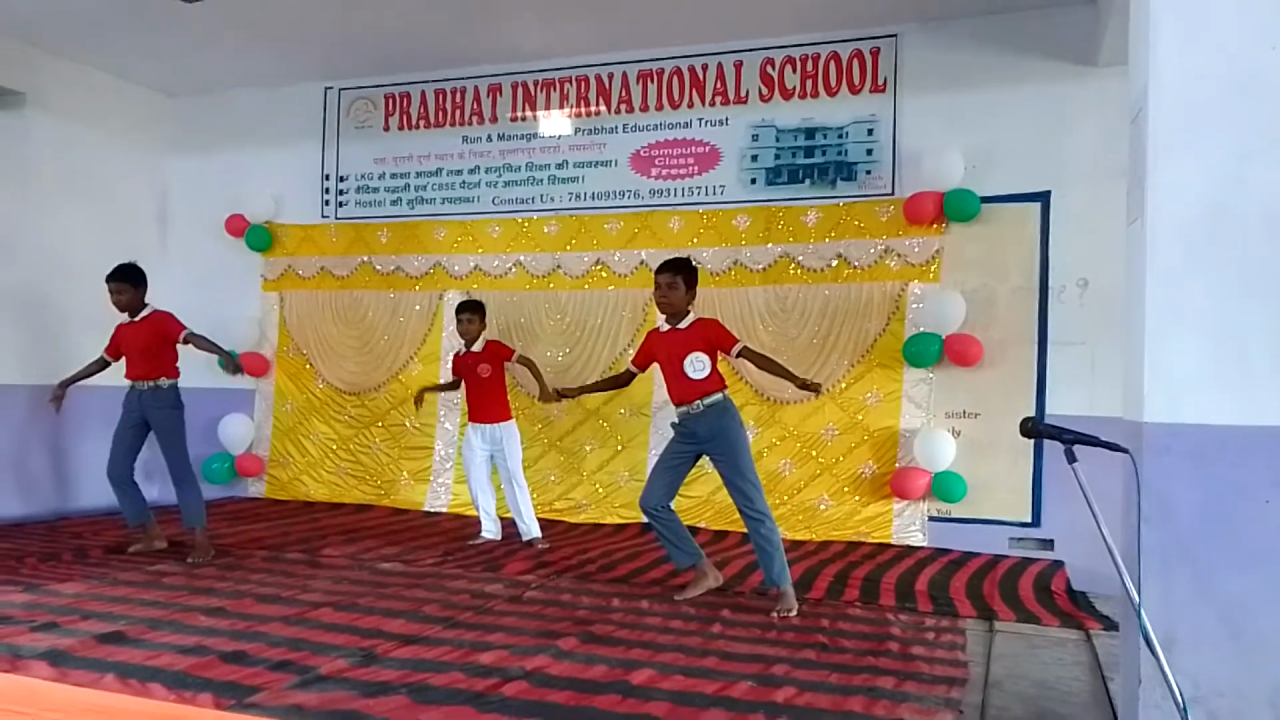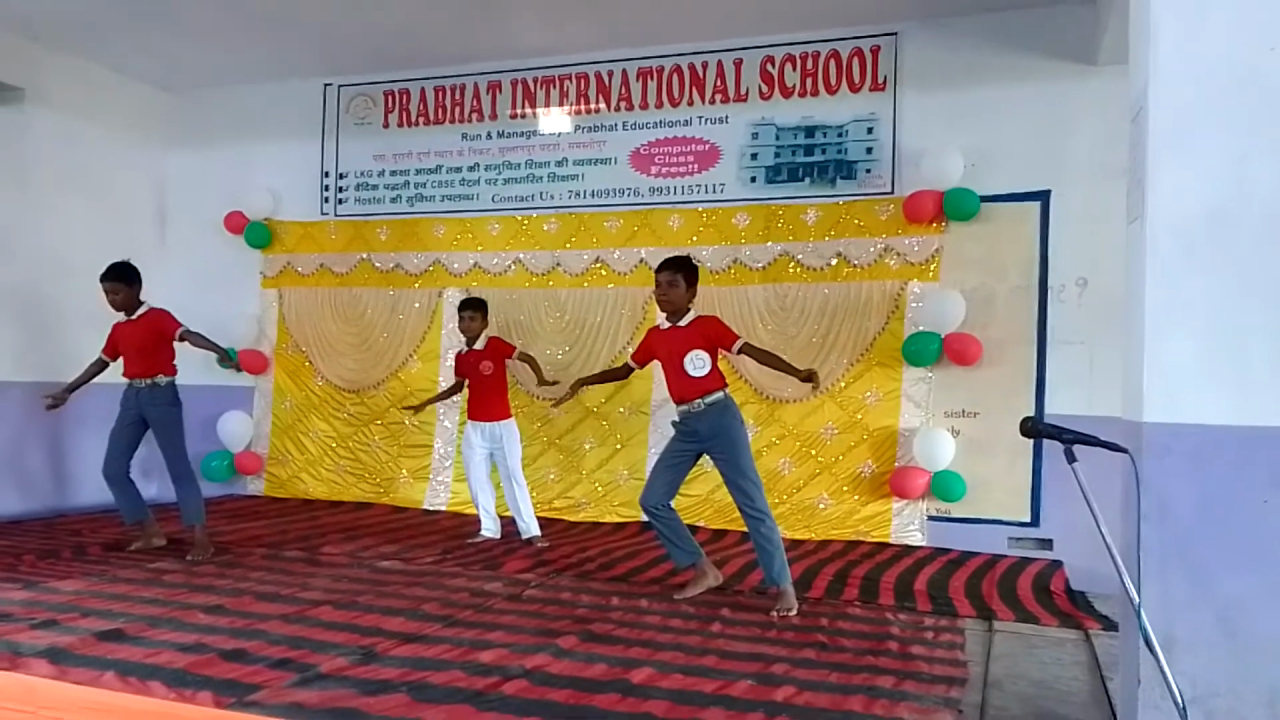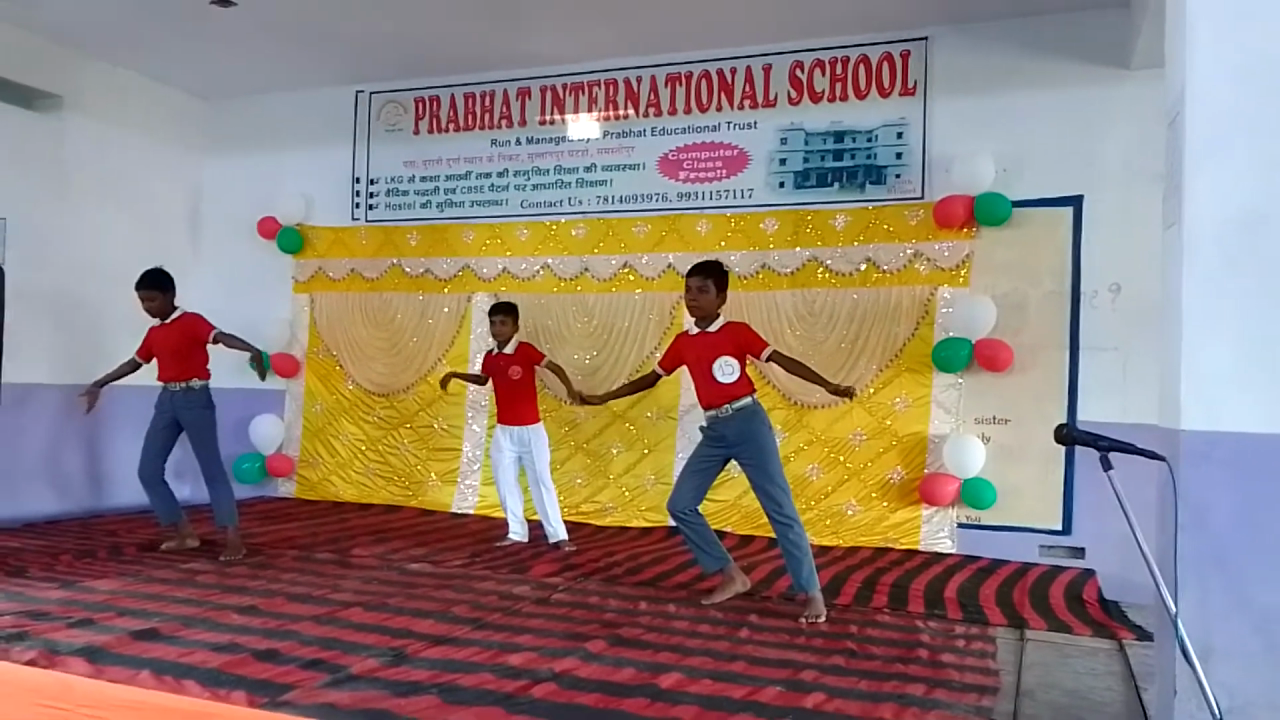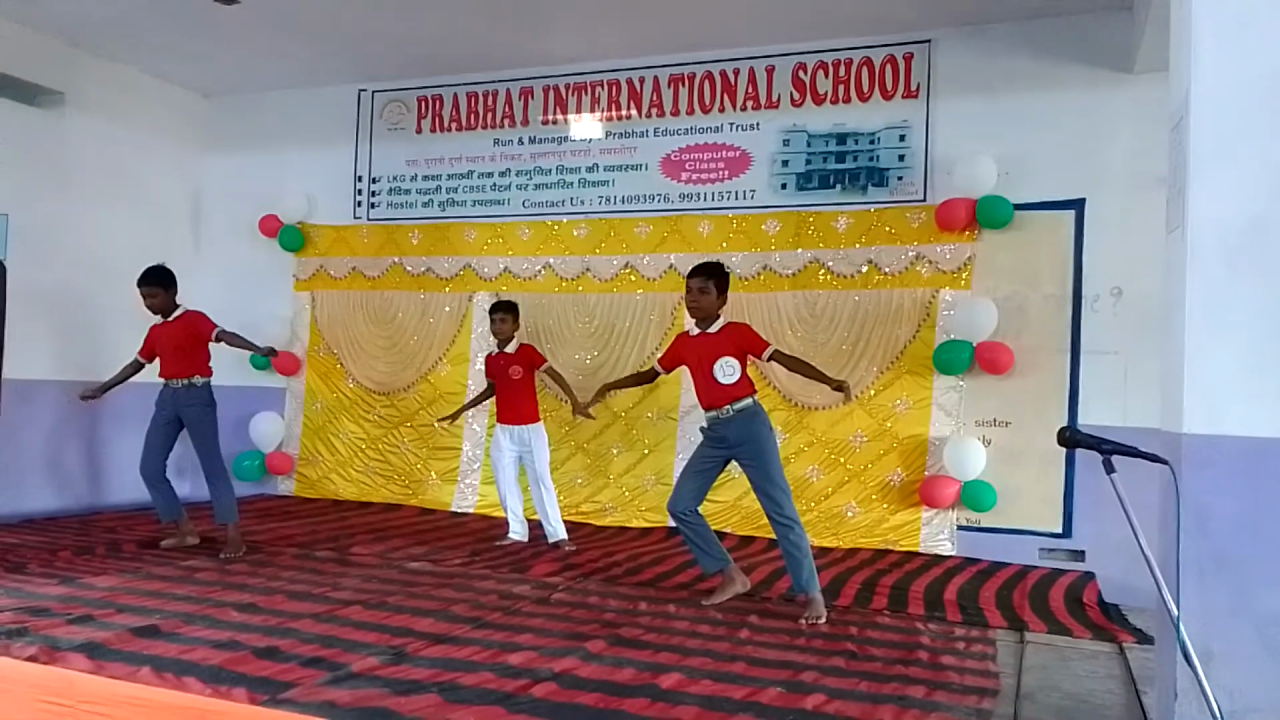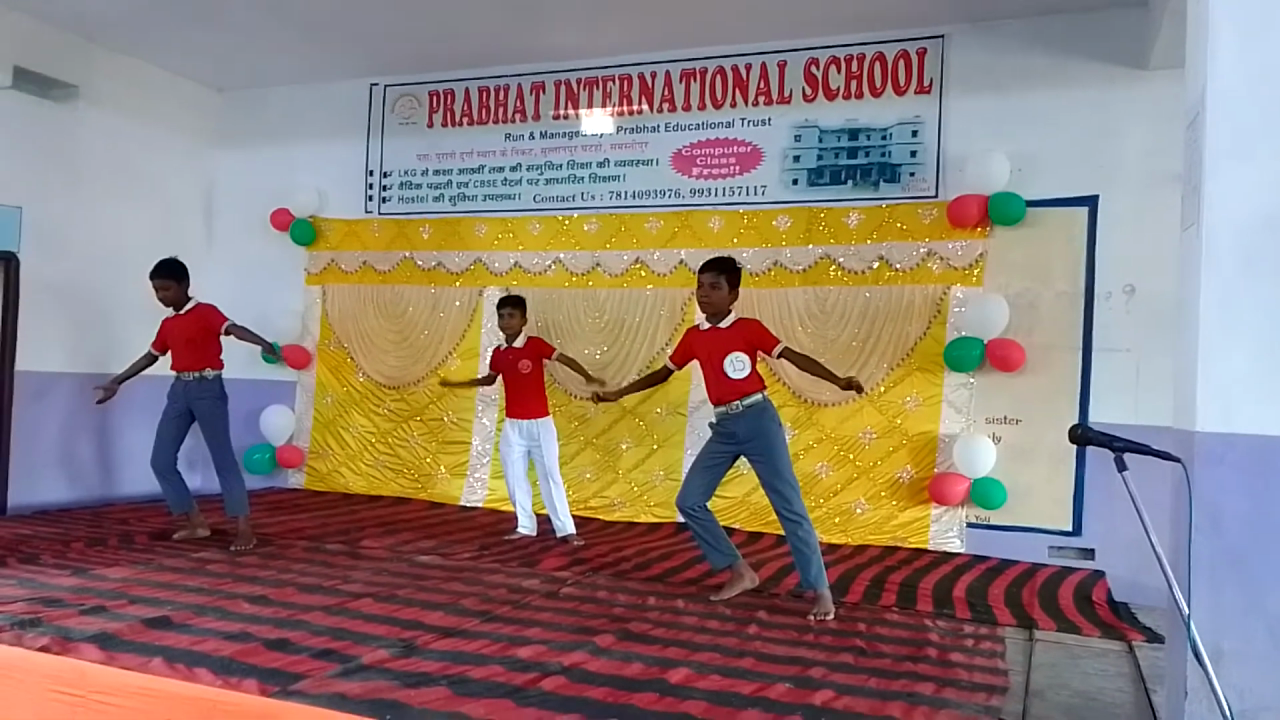
dt=0.4s
person 1, frame 1
left shoulder: (708, 328)
right shoulder: (654, 339)
left elbow: (753, 356)
right elbow: (625, 378)
left wrist: (797, 380)
right wrist: (579, 390)
left hip: (719, 419)
right hip: (685, 428)
left knee: (752, 505)
right knee: (652, 501)
left ankle: (784, 588)
right ankle: (704, 571)
person 1, frame 2
left shoulder: (709, 326)
right shoulder: (655, 336)
left elbow: (753, 352)
right elbow: (624, 371)
left wrist: (797, 373)
right wrist: (582, 382)
left hip: (720, 417)
right hip: (686, 426)
left knee: (752, 504)
right knee: (652, 500)
left ankle: (784, 587)
right ankle: (704, 571)
person 1, frame 3
left shoulder: (738, 332)
right shoulder: (682, 342)
left elbow: (782, 360)
right elbow: (651, 378)
left wrist: (828, 386)
right wrist: (605, 397)
left hip: (748, 423)
right hip: (714, 431)
left knee: (780, 509)
right knee: (680, 505)
left ankle: (812, 594)
right ankle: (731, 576)
person 1, frame 4
left shoulder: (738, 332)
right shoulder: (683, 342)
left elbow: (785, 359)
right elbow: (650, 375)
left wrist: (830, 382)
right wrist: (610, 386)
left hip: (749, 424)
right hip: (715, 432)
left knee: (780, 510)
right knee: (680, 505)
left ankle: (813, 595)
right ankle: (731, 576)
person 1, frame 5
left shoulder: (749, 328)
right shoulder: (693, 336)
left elbow: (793, 356)
right elbow: (663, 373)
left wrist: (837, 380)
right wrist: (620, 392)
left hip: (758, 420)
right hip: (723, 427)
left knee: (789, 506)
right knee: (689, 500)
left ankle: (821, 591)
right ankle: (740, 572)
person 2, frame 1
left shoulder: (162, 320)
right shoulder: (121, 330)
left elbow: (193, 338)
right elbow: (102, 361)
left wrist: (224, 355)
right wrist: (65, 383)
left hip: (163, 397)
right hip: (134, 399)
left knee: (179, 469)
right knee: (117, 471)
left ankle: (202, 541)
right ankle: (152, 535)
person 2, frame 2
left shoulder: (158, 317)
right shoulder: (118, 329)
left elbow: (188, 335)
right elbow: (101, 363)
left wrist: (220, 352)
right wrist: (67, 391)
left hip: (161, 395)
right hip: (132, 397)
left knee: (179, 467)
right knee: (113, 469)
left ankle: (201, 539)
right ankle: (151, 532)
person 2, frame 3
left shoulder: (192, 322)
right shoulder: (153, 334)
left elbow: (222, 337)
right elbow: (134, 363)
left wrist: (252, 350)
right wrist: (99, 384)
left hip: (194, 398)
right hip: (166, 400)
left knee: (212, 469)
right knee: (148, 471)
left ankle: (234, 539)
right ankle: (185, 533)
person 2, frame 4
left shoulder: (194, 319)
right shoulder: (154, 332)
left elbow: (223, 335)
right elbow: (137, 364)
left wrist: (257, 349)
right wrist: (102, 389)
left hip: (196, 396)
right hip: (167, 397)
left knee: (212, 466)
right knee: (150, 468)
left ankle: (234, 536)
right ankle: (185, 531)
person 2, frame 5
left shoulder: (206, 312)
right shoulder: (167, 324)
left elbow: (233, 329)
right elbow: (151, 356)
left wrist: (264, 344)
right wrist: (117, 381)
left hip: (207, 388)
right hip: (179, 390)
left knee: (223, 458)
right knee: (161, 460)
left ankle: (245, 529)
right ankle: (196, 523)
person 3, frame 1
left shoulder: (495, 348)
right shoulder: (458, 358)
left elbow: (528, 362)
left wrist: (543, 387)
right wrist: (426, 388)
left hip: (503, 427)
right hip: (475, 430)
left knee: (514, 479)
right knee: (477, 481)
left ankle: (532, 533)
right ankle: (490, 530)
person 3, frame 2
left shoulder: (496, 344)
right shoulder: (461, 357)
left elbow: (527, 358)
left wrist: (541, 378)
right wrist: (427, 402)
left hip: (502, 426)
right hip: (474, 428)
left knee: (513, 478)
right knee: (477, 480)
left ankle: (531, 531)
right ankle: (489, 528)
person 3, frame 3
left shoulder: (526, 350)
right shoulder: (490, 358)
left elbow: (555, 368)
right elbow: (483, 379)
left wrist: (571, 390)
right wrist: (454, 375)
left hip: (530, 429)
right hip: (504, 431)
left knee: (542, 481)
right knee: (506, 483)
left ankle: (558, 534)
right ankle: (517, 532)
person 3, frame 4
left shoulder: (527, 351)
right shoulder: (491, 359)
left elbow: (554, 374)
left wrist: (575, 402)
right wrist: (463, 408)
left hip: (531, 429)
right hip: (504, 431)
left knee: (541, 482)
right knee: (506, 483)
left ankle: (558, 534)
right ankle: (517, 531)
person 3, frame 5
left shoulder: (535, 344)
right shoulder: (498, 354)
left elbow: (565, 359)
right elbow: (489, 379)
left wrist: (588, 377)
right wrist: (458, 384)
left hip: (540, 423)
right hip: (513, 425)
left knee: (550, 476)
right knee: (514, 477)
left ankle: (566, 529)
right ankle: (525, 526)
